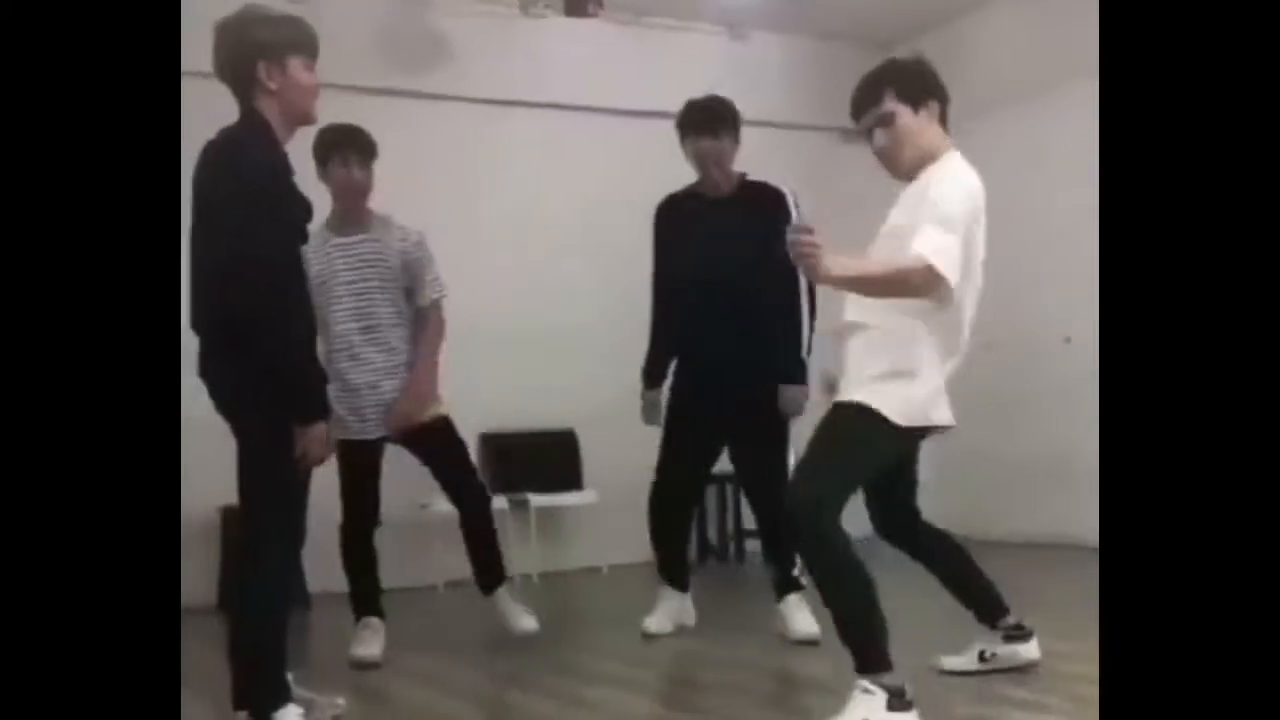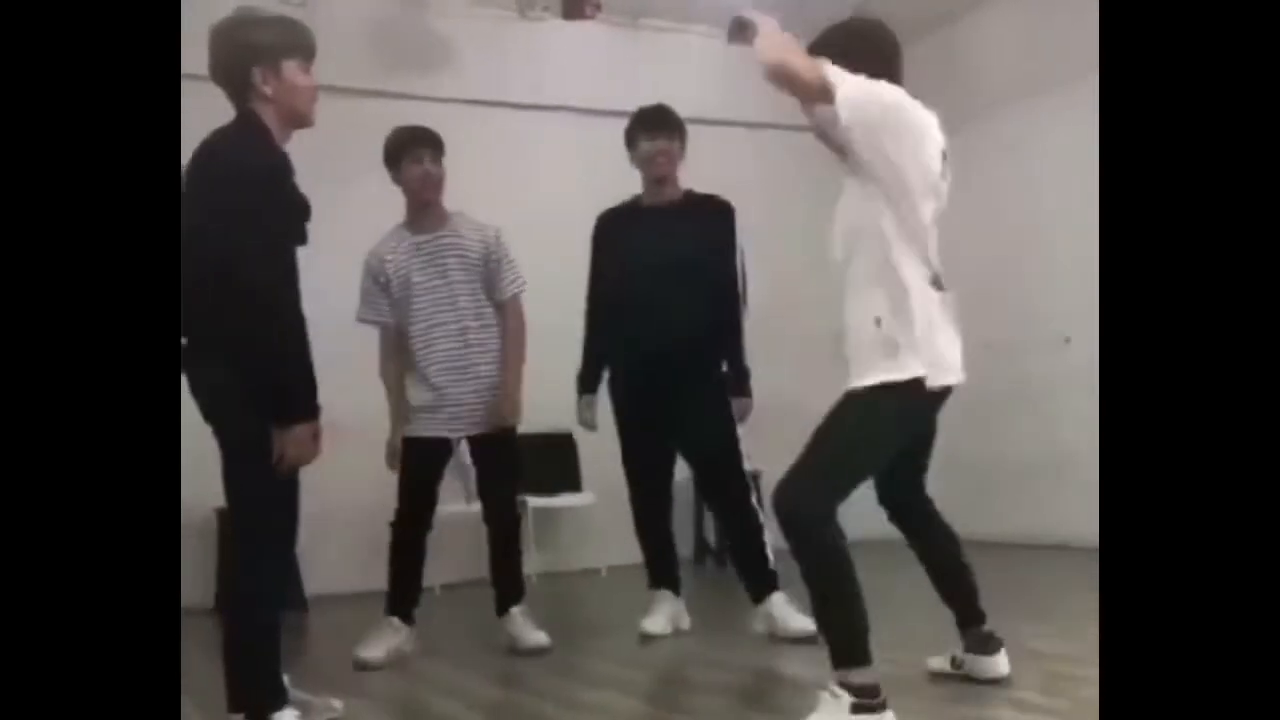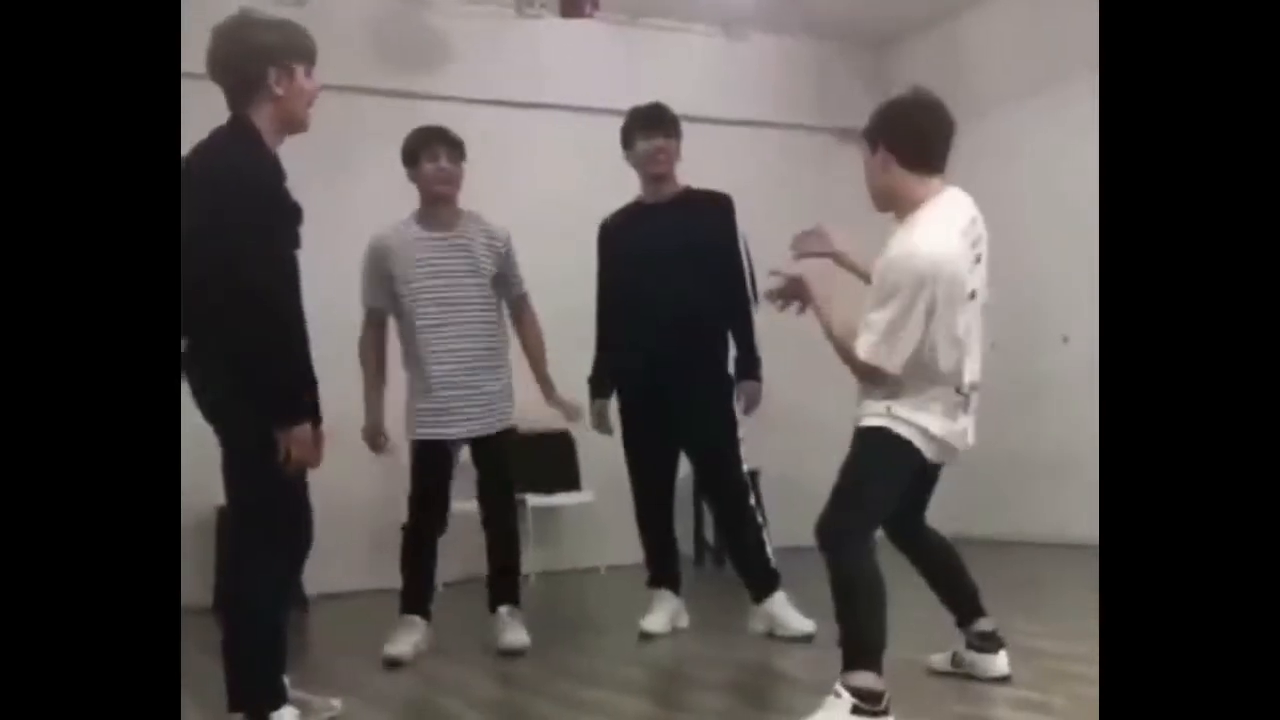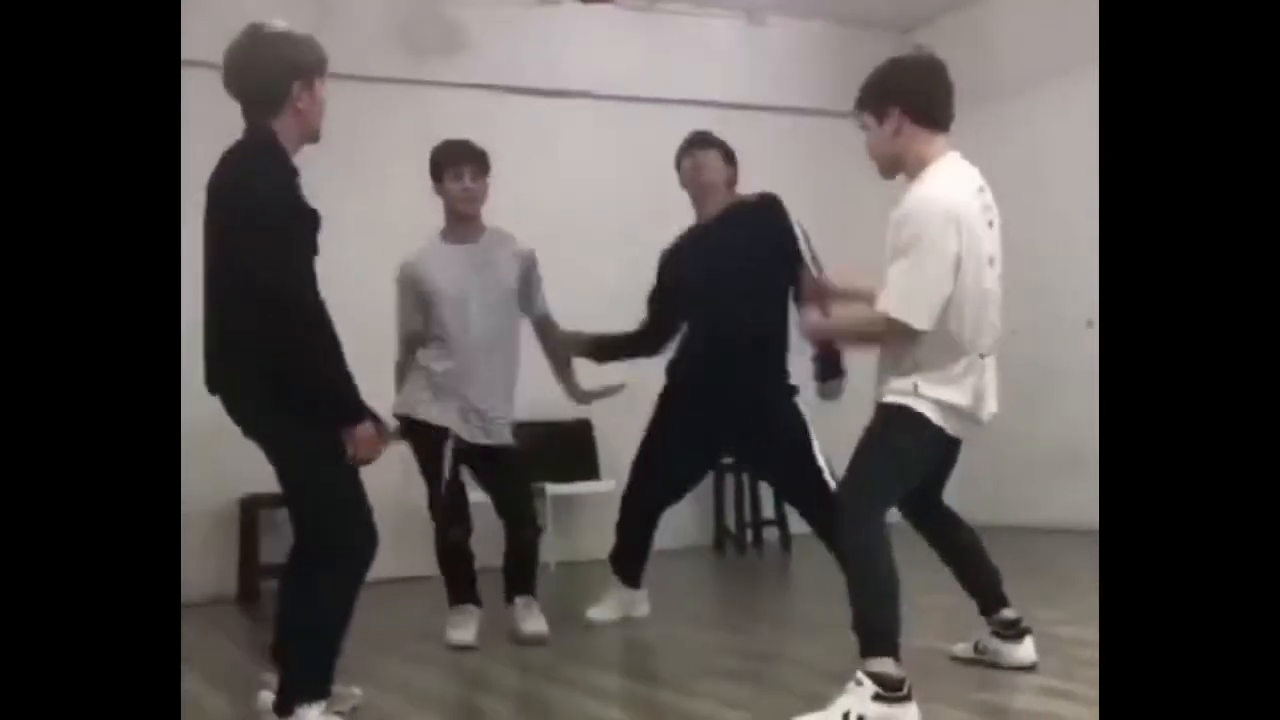
dt=0.7s
person 1, frame 1
left shoulder: (240, 157)
right shoulder: (251, 160)
right elbow: (270, 293)
left wrist: (305, 398)
right wrist: (308, 406)
left hip: (254, 372)
right hip: (263, 379)
left knee: (270, 535)
right knee: (272, 538)
person 1, frame 2
left shoulder: (234, 158)
right shoulder: (249, 162)
right elbow: (264, 296)
left wrist: (294, 401)
right wrist: (293, 407)
left hip: (237, 374)
right hip: (246, 380)
left knee: (264, 537)
right knee: (262, 539)
person 1, frame 3
left shoulder: (226, 162)
right shoulder: (242, 167)
right elbow: (264, 298)
left wrist: (296, 403)
right wrist: (295, 410)
left hip: (240, 376)
right hip: (247, 382)
left knee: (272, 535)
right knee: (270, 538)
person 1, frame 4
left shoulder: (250, 170)
right shoulder: (262, 178)
right elbow: (292, 309)
left wrist: (345, 405)
right wrist: (350, 412)
left hip: (269, 381)
right hip: (277, 387)
left knee: (324, 531)
right knee: (345, 537)
person 2, frame 1
left shoulder: (954, 183)
right shoulder: (925, 192)
left elbow: (927, 275)
left wrist: (835, 271)
left hip: (894, 390)
right hip: (885, 387)
left knee: (807, 508)
right knee: (898, 520)
right ankle: (1009, 630)
person 2, frame 2
left shoulder: (893, 112)
right shoulder: (913, 131)
left elbow: (787, 69)
left wrist: (765, 27)
left hip: (901, 361)
right hip: (916, 358)
left knee: (801, 504)
right knee: (905, 498)
right ankle: (981, 644)
person 2, frame 3
left shoulder: (918, 251)
right shoulder: (959, 211)
left elbow: (869, 365)
left wrist: (814, 301)
right wrist: (839, 255)
left hip: (907, 417)
right hip: (940, 408)
left knee: (842, 531)
right knee: (904, 523)
right ankle: (984, 641)
person 2, frame 4
left shoulder: (928, 204)
right shoulder: (963, 181)
left elbow: (897, 324)
left wrist: (829, 326)
right wrist: (852, 294)
left hip: (928, 390)
right hip: (956, 382)
left knee: (854, 511)
right knee: (921, 502)
right ankle: (1007, 629)
person 3, frame 1
left shoulder: (406, 241)
right shoulder: (307, 255)
left elbow: (433, 321)
left wrist: (415, 390)
left hip: (414, 400)
right hip: (351, 410)
left knee: (471, 493)
right knee: (358, 519)
left ankle: (498, 590)
right ankle: (369, 619)
person 3, frame 2
left shoulder: (483, 237)
right shoulder: (384, 257)
left elbow: (512, 315)
right elbow: (390, 345)
left wrist: (510, 385)
right wrist: (396, 422)
left hip: (491, 404)
right hip: (426, 410)
left knee: (503, 512)
right knee: (411, 516)
left ankle: (512, 610)
right ankle: (396, 622)
person 3, frame 3
left shoulder: (492, 240)
right shoulder: (388, 247)
left elbow: (523, 314)
right elbow: (374, 329)
left wrist: (549, 386)
right wrist: (373, 409)
left hip: (492, 405)
right hip: (431, 410)
left knee: (499, 514)
right knee: (424, 518)
left ankle: (506, 610)
right ankle: (413, 619)
person 3, frame 4
left shoulder: (518, 255)
right shoulder: (418, 267)
left elbow: (544, 326)
right elbow: (410, 345)
left wrist: (573, 387)
right wrist: (403, 408)
left hip: (491, 415)
right hip: (432, 412)
left knee: (522, 517)
right knee: (451, 519)
left ankle: (524, 601)
right ankle: (464, 606)
person 4, frame 1
left shoulder: (770, 205)
right shoulder: (672, 213)
left elbow: (796, 292)
right elbow: (665, 301)
left wrist: (795, 371)
right wrist: (653, 376)
left hip: (759, 376)
right hip: (696, 378)
left knee: (772, 489)
right knee: (671, 489)
left ankle: (790, 596)
right ankle: (674, 593)
person 4, frame 2
left shoulder: (714, 215)
right shoulder: (613, 226)
left elbow: (729, 304)
right elbow: (600, 310)
left wrist: (739, 379)
right wrist: (589, 382)
left hip: (700, 380)
right hip: (636, 386)
left knee: (729, 487)
right knee: (649, 495)
left ankle: (768, 596)
right ankle: (667, 596)
person 4, frame 3
left shoulder: (714, 210)
right shoulder: (616, 229)
left elbow: (737, 293)
right elbow: (608, 313)
left wrist: (748, 365)
right wrist: (601, 385)
left hip: (704, 377)
right hip: (640, 383)
left knee: (728, 487)
right knee: (651, 493)
left ankle: (768, 596)
right ankle: (666, 594)
person 4, frame 4
left shoulder: (765, 215)
right shoulder: (679, 255)
left elbow: (809, 288)
right elbow: (654, 335)
left wrist: (829, 362)
right wrist: (593, 346)
left hip: (761, 393)
right hip: (691, 397)
left knee: (819, 496)
right knee: (642, 498)
right ankle: (626, 590)
